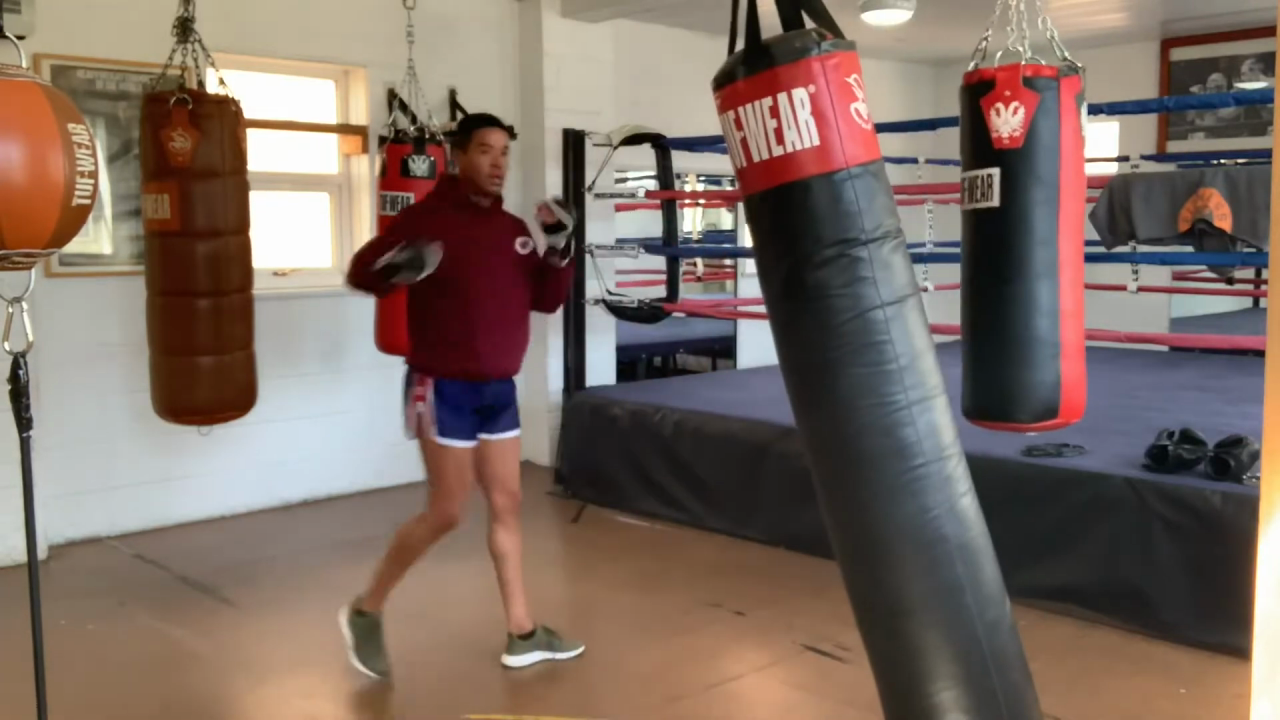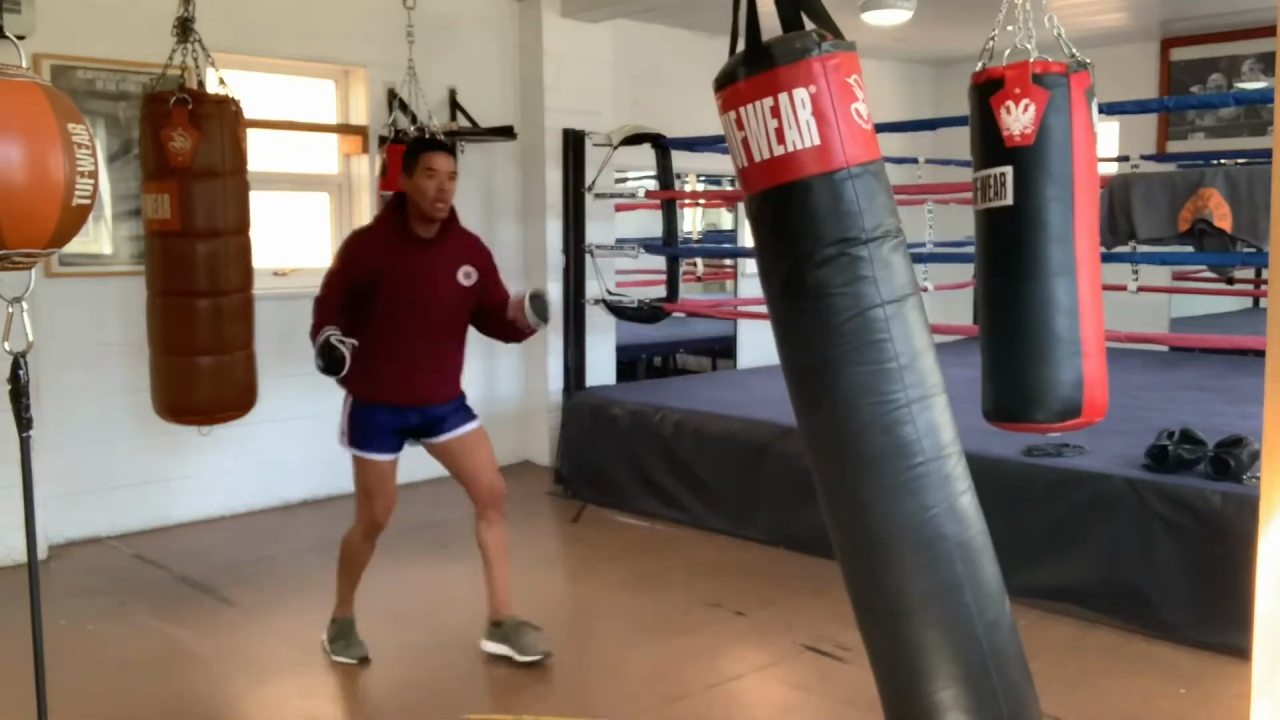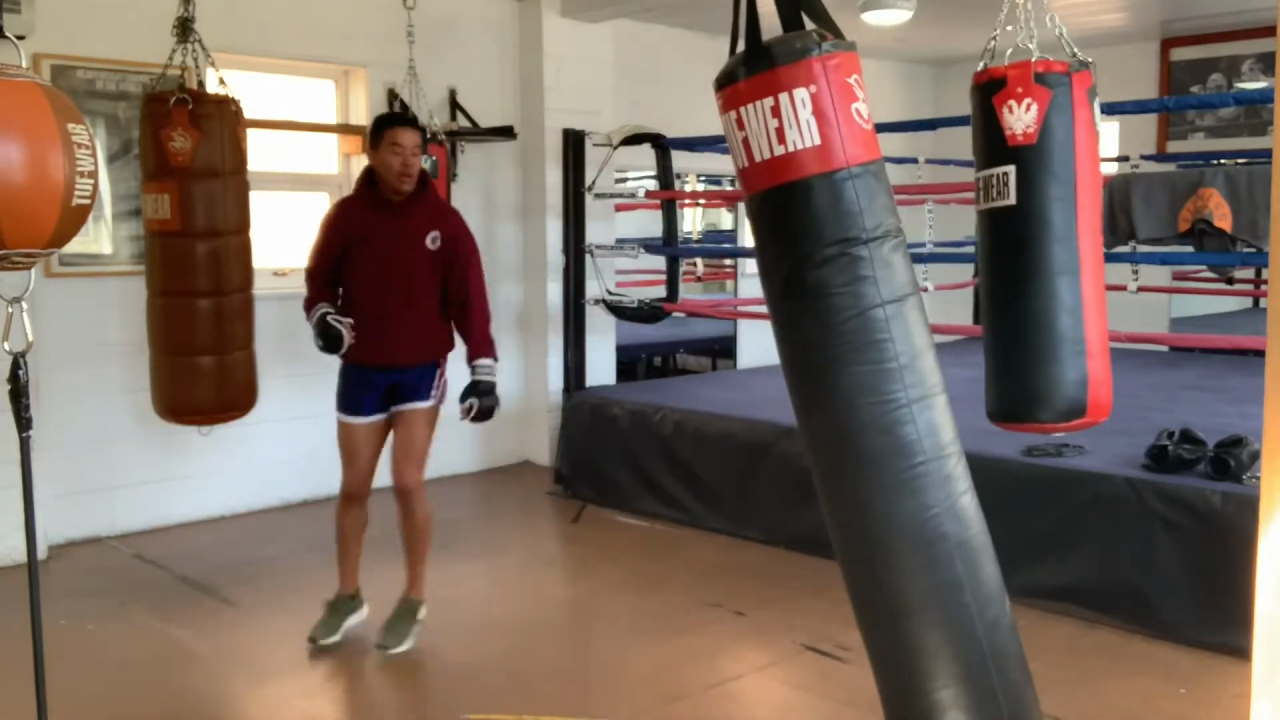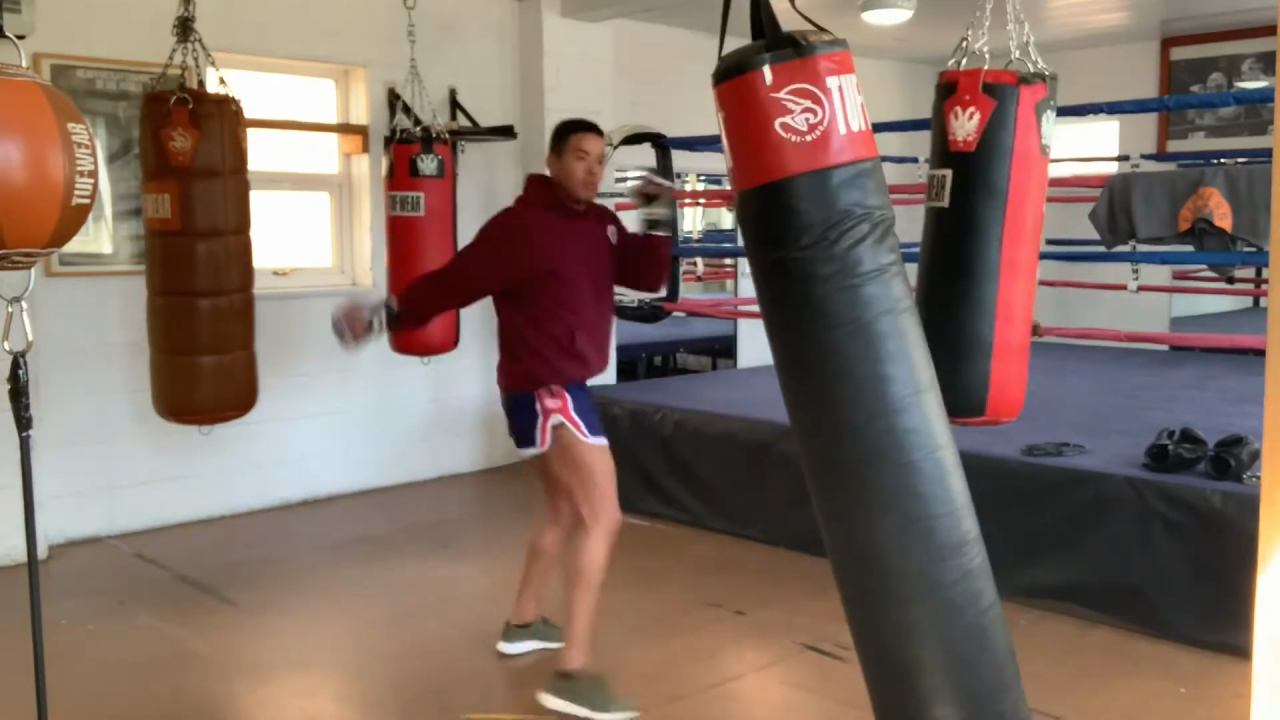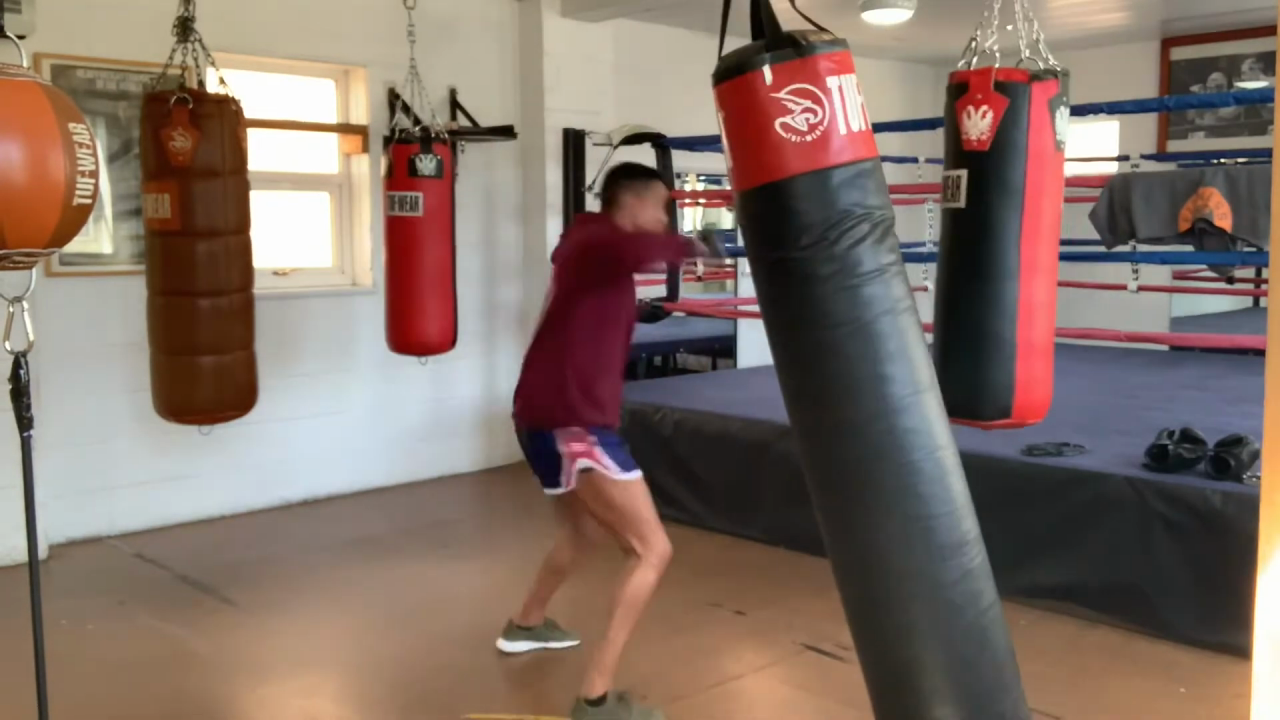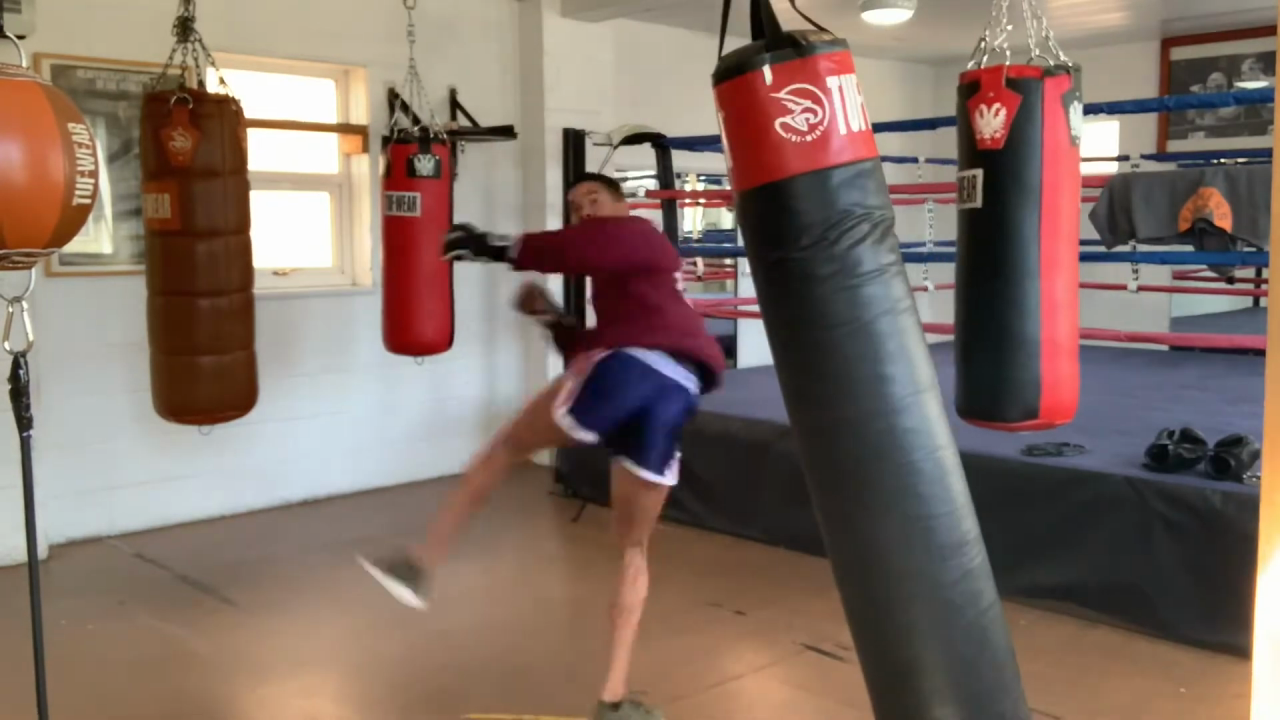
dt=0.2s
person 1, frame 1
left shoulder: (513, 229)
right shoulder: (427, 218)
left elbow: (547, 298)
right elbow: (363, 270)
left wrist: (559, 244)
right wrist: (404, 262)
left hip: (497, 387)
right hip: (442, 384)
left knee: (508, 502)
right knee: (446, 512)
left ankle: (523, 632)
right ankle: (365, 610)
person 1, frame 2
left shoulder: (469, 251)
right shoulder: (368, 246)
left elbow: (492, 320)
right elbow: (329, 308)
left wrist: (522, 316)
right wrist: (329, 344)
left hip: (442, 401)
right hip: (376, 404)
left knee: (491, 494)
right knee: (373, 521)
left ankle: (502, 621)
right ankle: (341, 622)
person 1, frame 3
left shoulder: (444, 220)
right shoulder: (347, 216)
left elbow: (470, 299)
right elbow: (322, 277)
left wrist: (482, 372)
right wrist: (328, 317)
left hip: (422, 368)
right hip: (364, 367)
left knee: (408, 483)
right knee: (354, 489)
left ankle: (413, 597)
right ankle: (346, 597)
person 1, frame 4
left shoulder: (601, 226)
right shoulder: (516, 228)
left elbow: (649, 275)
right elbow: (451, 283)
left wrist: (657, 219)
right wrist: (383, 310)
left hip: (565, 389)
right hip: (545, 391)
left knee: (576, 510)
right knee: (603, 518)
left ankle: (523, 620)
person 1, frame 5
left shoulder: (588, 259)
right shoulder: (591, 249)
right elbow: (620, 245)
left hip: (562, 423)
right hip: (570, 430)
left knee: (584, 526)
right knee: (650, 551)
left ankle: (524, 623)
person 1, frame 6
left shoulder: (634, 237)
right shoulder: (655, 264)
left elbow: (590, 248)
left wrist: (497, 245)
right wrist: (553, 317)
left hip: (634, 367)
right hip: (672, 397)
left knee: (508, 446)
right knee: (634, 548)
left ankle: (421, 561)
